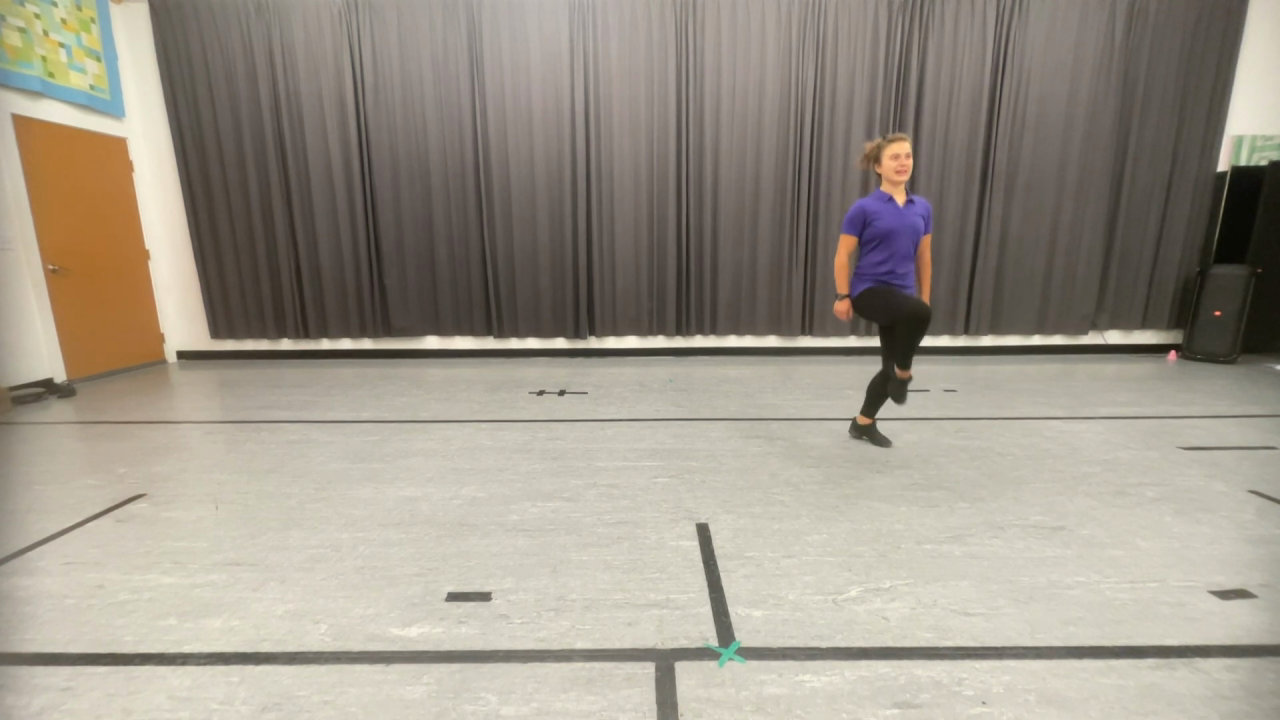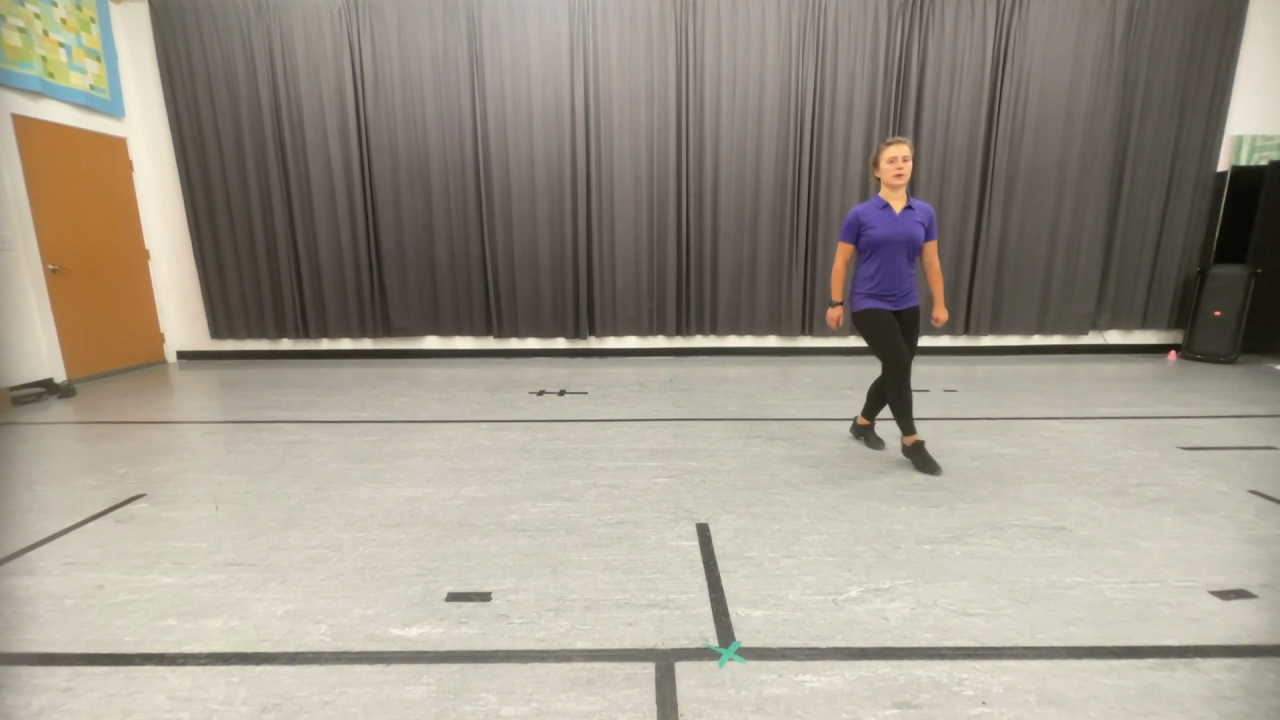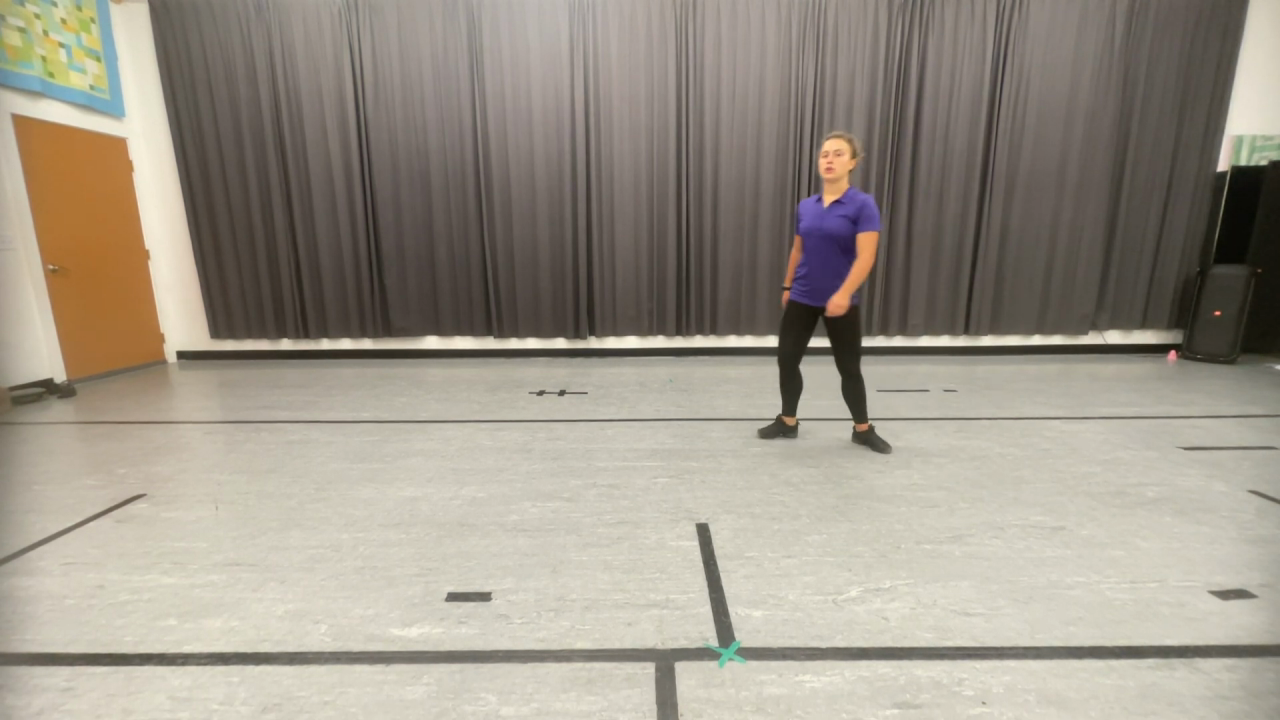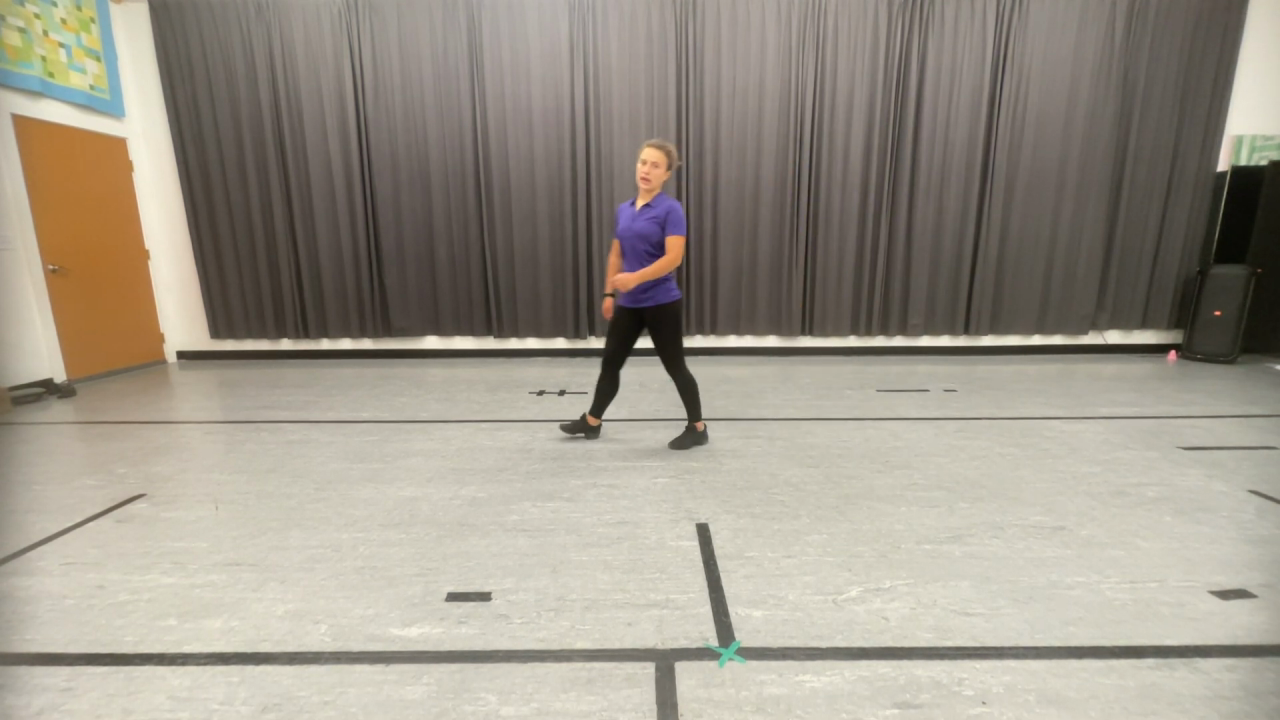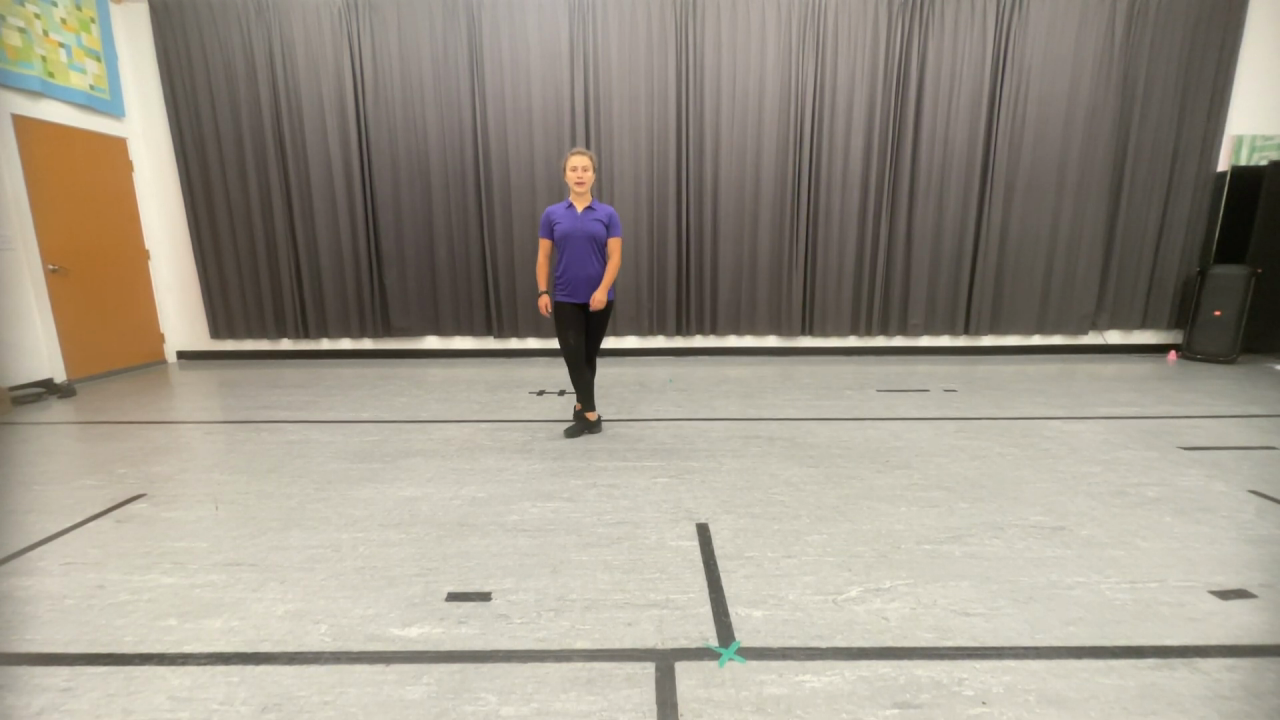
dt=1s
person 1, frame 1
left shoulder: (922, 208)
right shoulder: (863, 209)
left elbow: (923, 256)
right elbow: (844, 255)
left wrist: (925, 296)
right wrist: (842, 296)
left hip: (902, 292)
right hip: (868, 292)
right knee: (918, 313)
left ankle: (864, 422)
right ankle: (902, 370)
person 1, frame 2
left shoulder: (924, 213)
right shoulder: (860, 215)
left elbow: (931, 262)
right elbow: (841, 262)
left wrist: (939, 304)
right wrist: (836, 303)
left hip: (906, 305)
right hip: (869, 304)
left knee: (894, 371)
right knee: (900, 365)
left ankle: (863, 423)
right ankle: (911, 442)
person 1, frame 3
left shoulder: (863, 205)
right shoulder: (806, 207)
left elbow: (866, 256)
left wrist: (844, 294)
right wrist: (788, 286)
left hip: (842, 302)
right hip: (803, 298)
left knee: (849, 367)
right knee: (787, 360)
left ankle: (863, 429)
right ankle: (787, 421)
person 1, frame 4
left shoulder: (671, 210)
right shoulder: (624, 211)
left elbow: (674, 257)
right elbow: (616, 255)
left wrist: (636, 278)
right wrist: (609, 293)
left hip: (662, 302)
right hip: (627, 304)
left knee: (675, 366)
right knee: (611, 362)
left ankle: (697, 428)
right ankle: (591, 421)
person 1, frame 5
left shoulder: (607, 214)
right shoulder: (552, 214)
left elbow: (614, 257)
right elbow: (544, 257)
left wrist: (603, 290)
right wrist: (543, 292)
left hip: (597, 298)
right hip: (565, 298)
left knee: (588, 356)
right knee: (574, 356)
left ankle: (583, 409)
right ankle: (590, 415)
